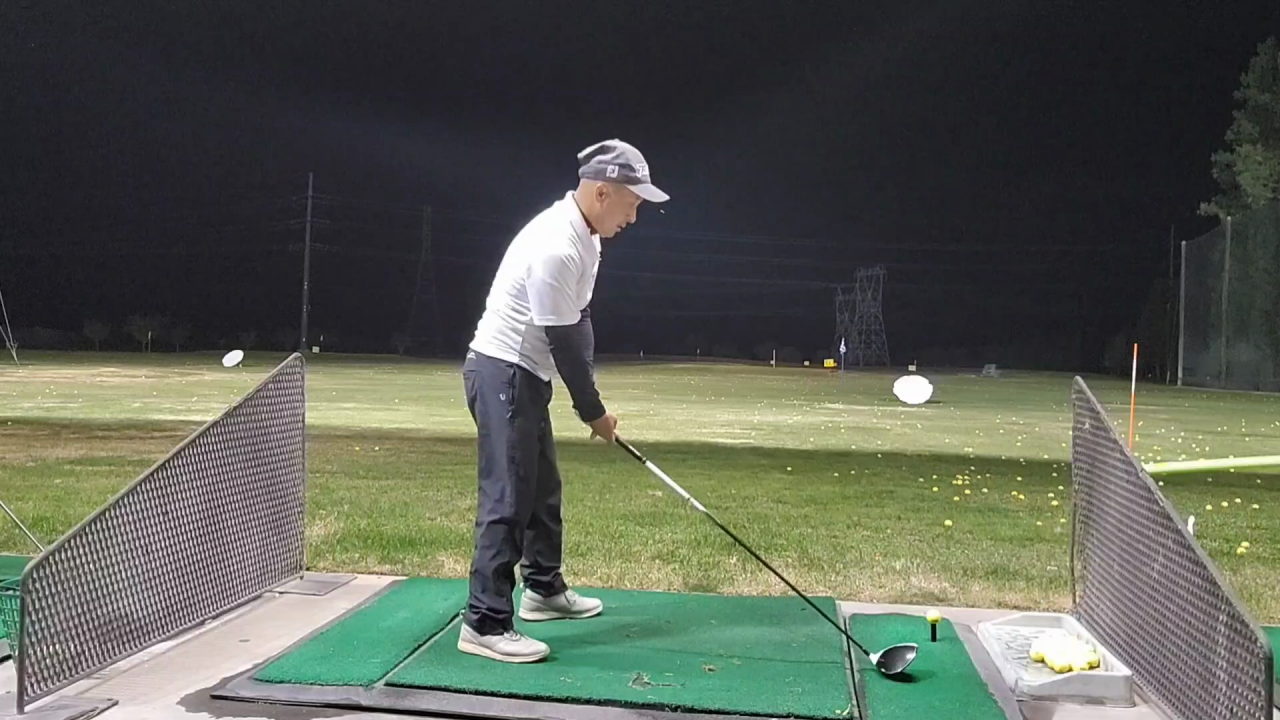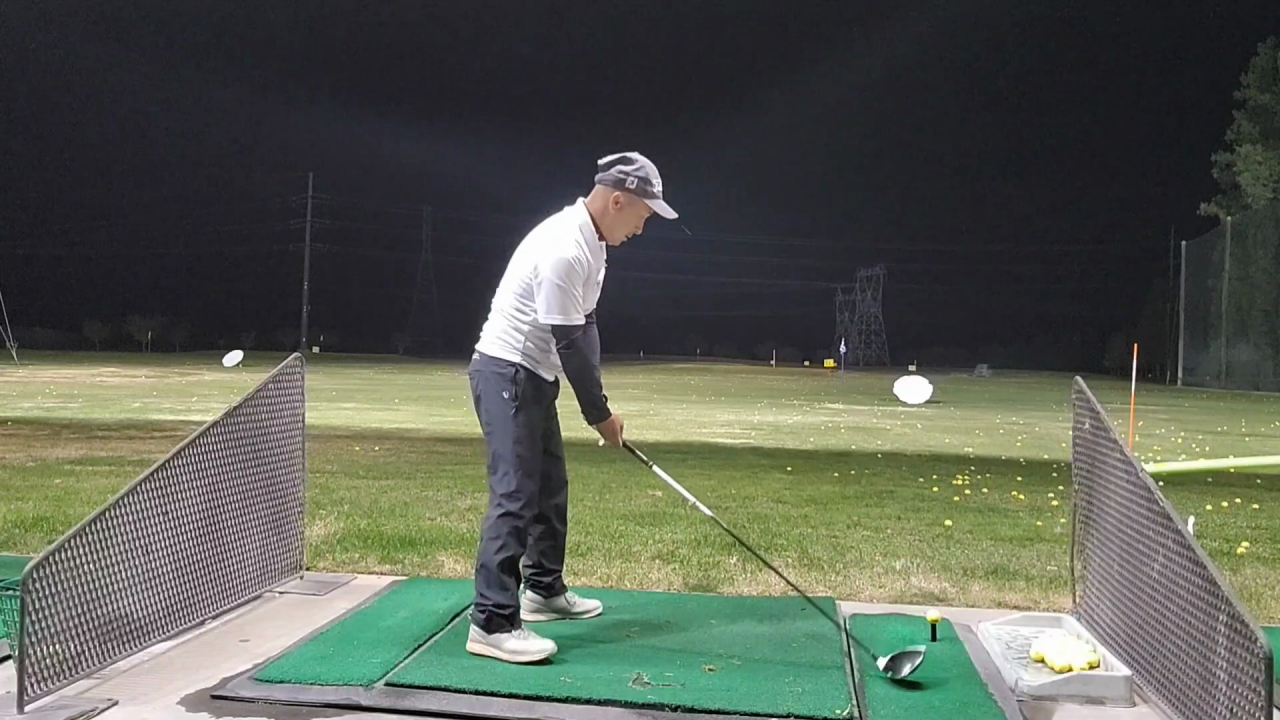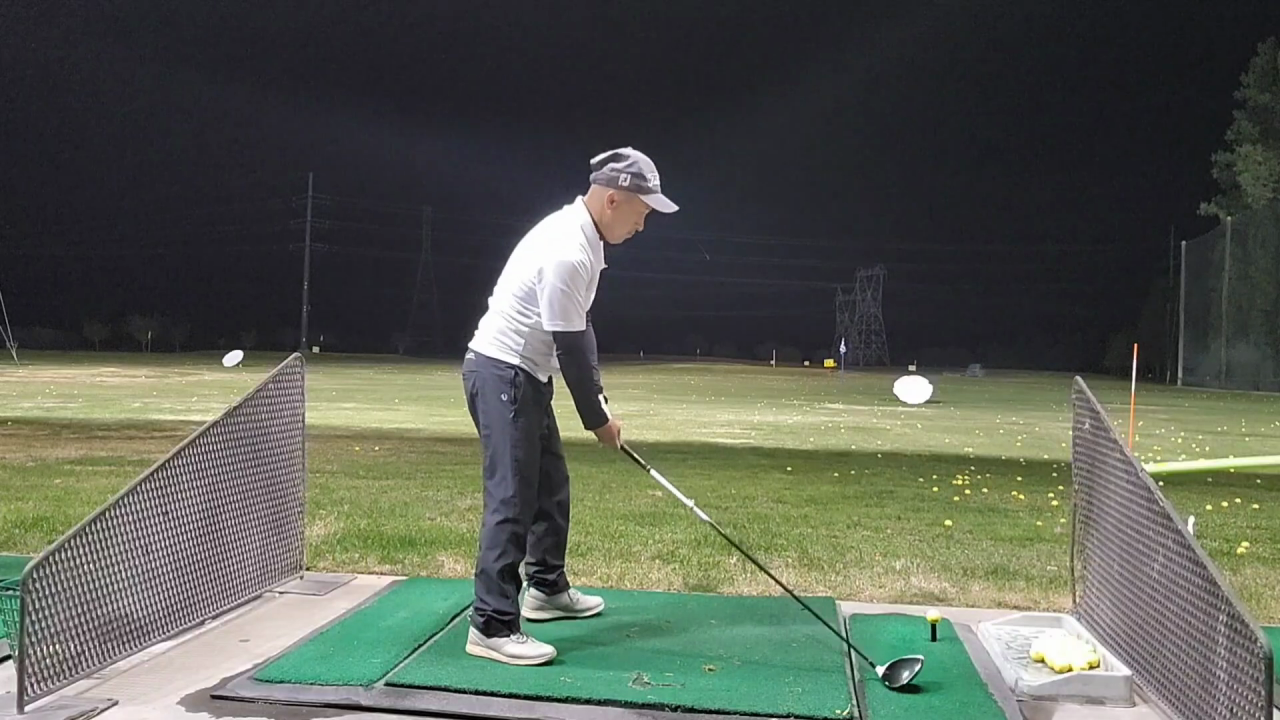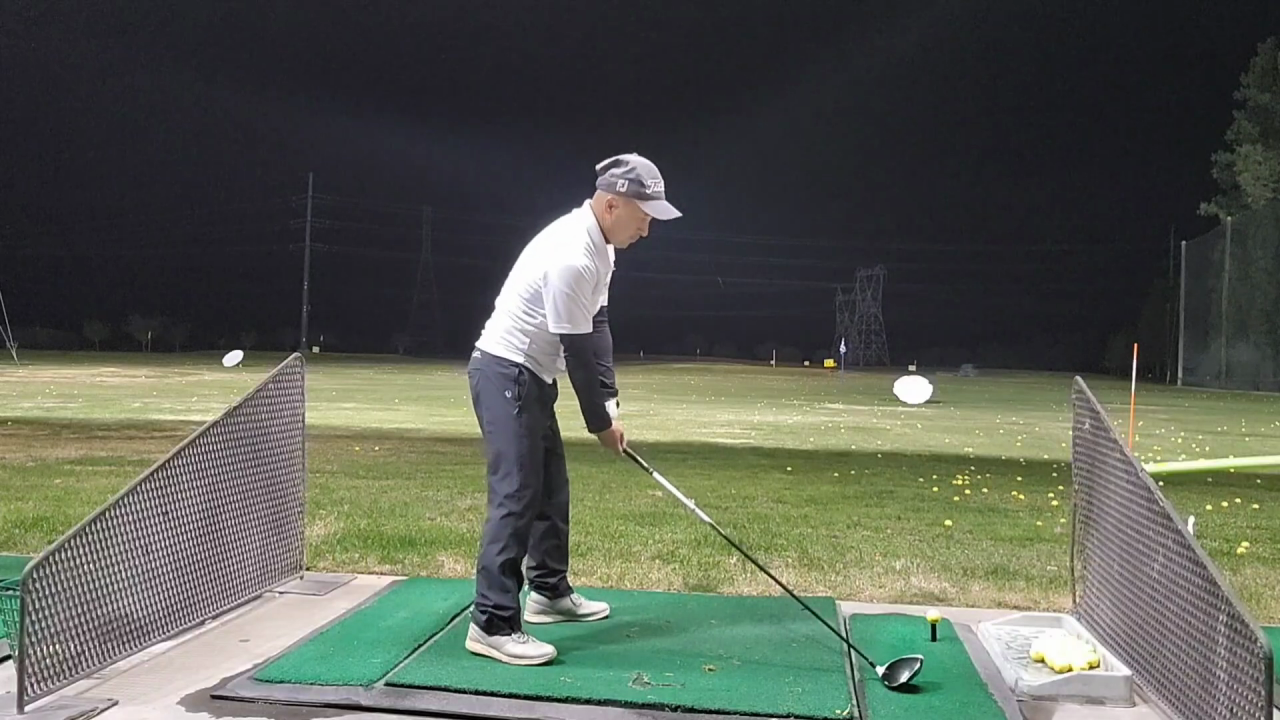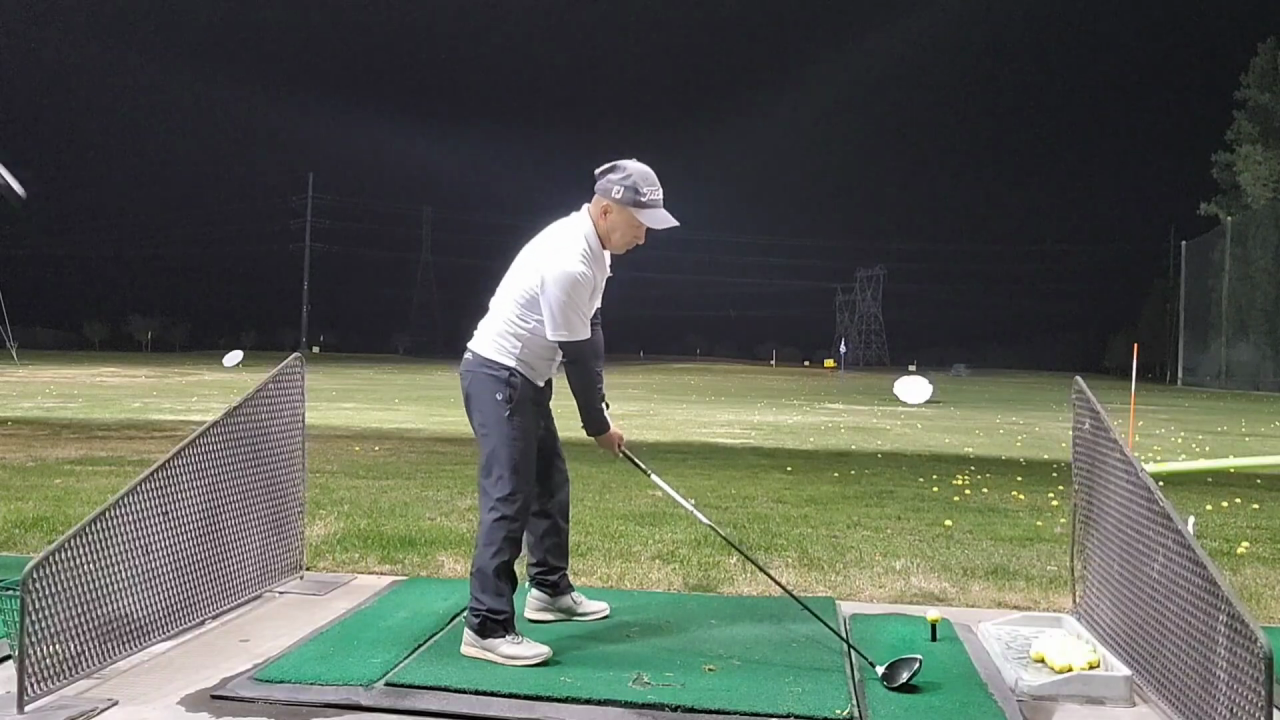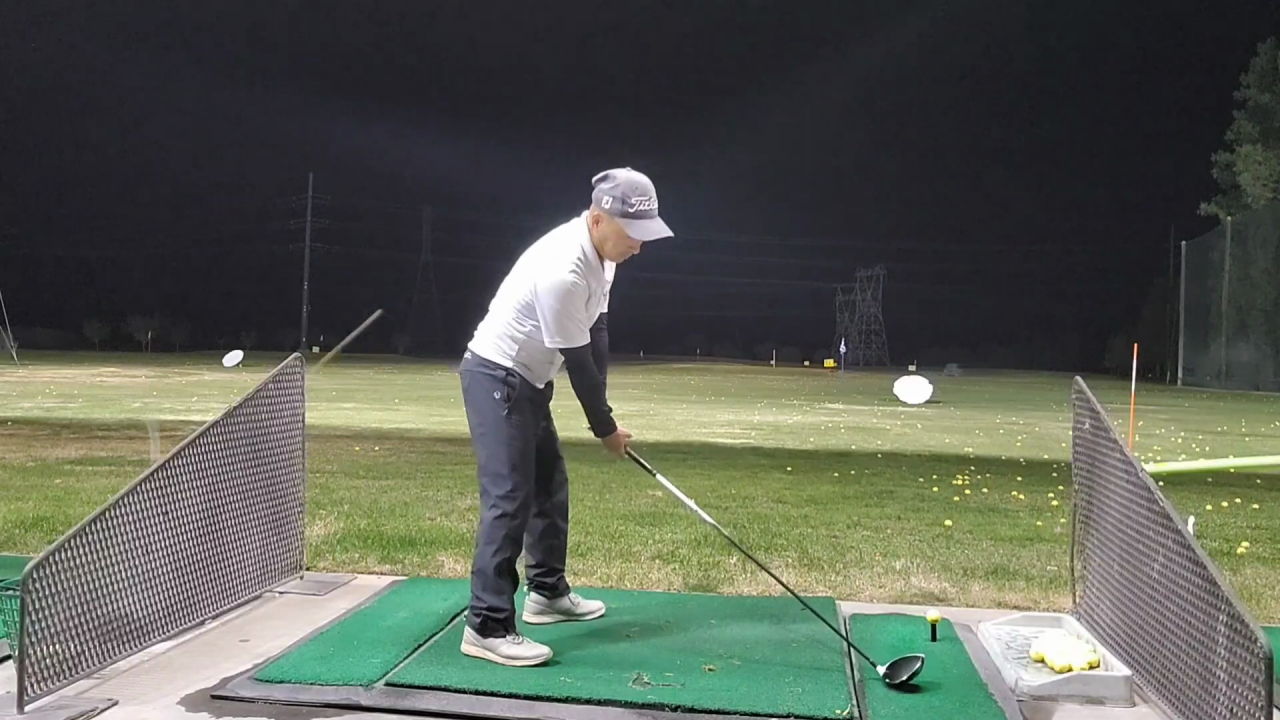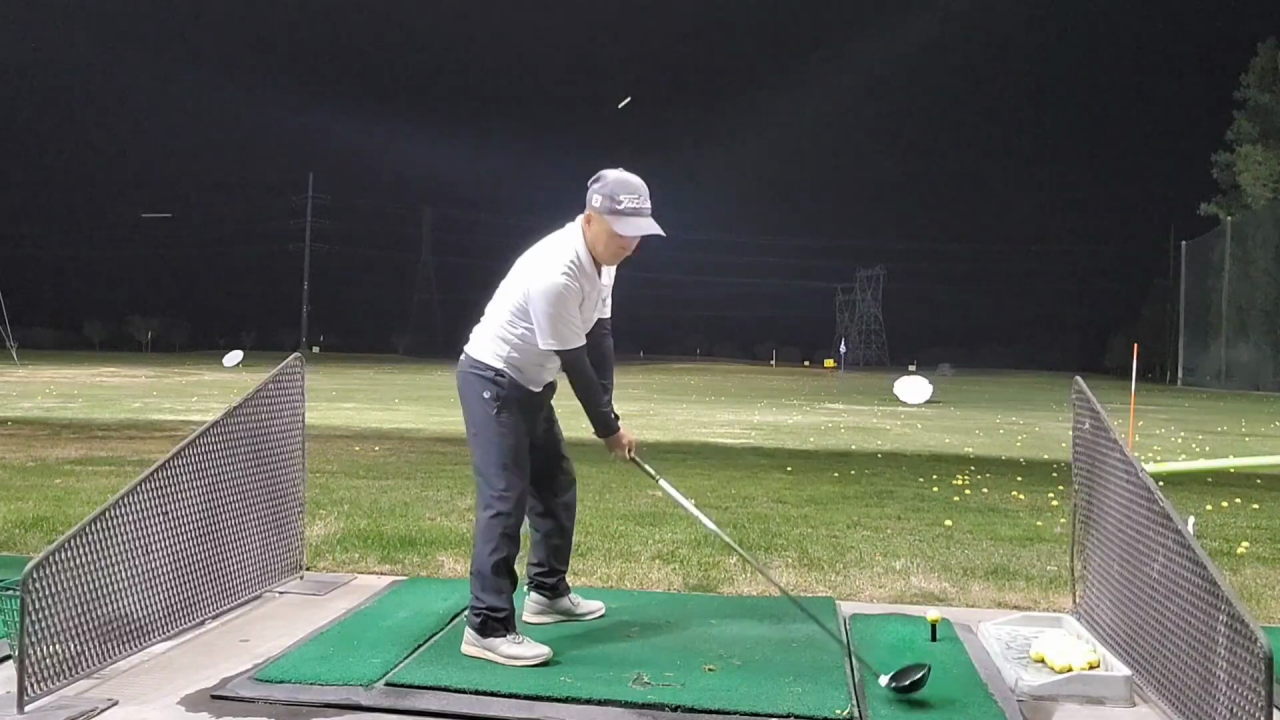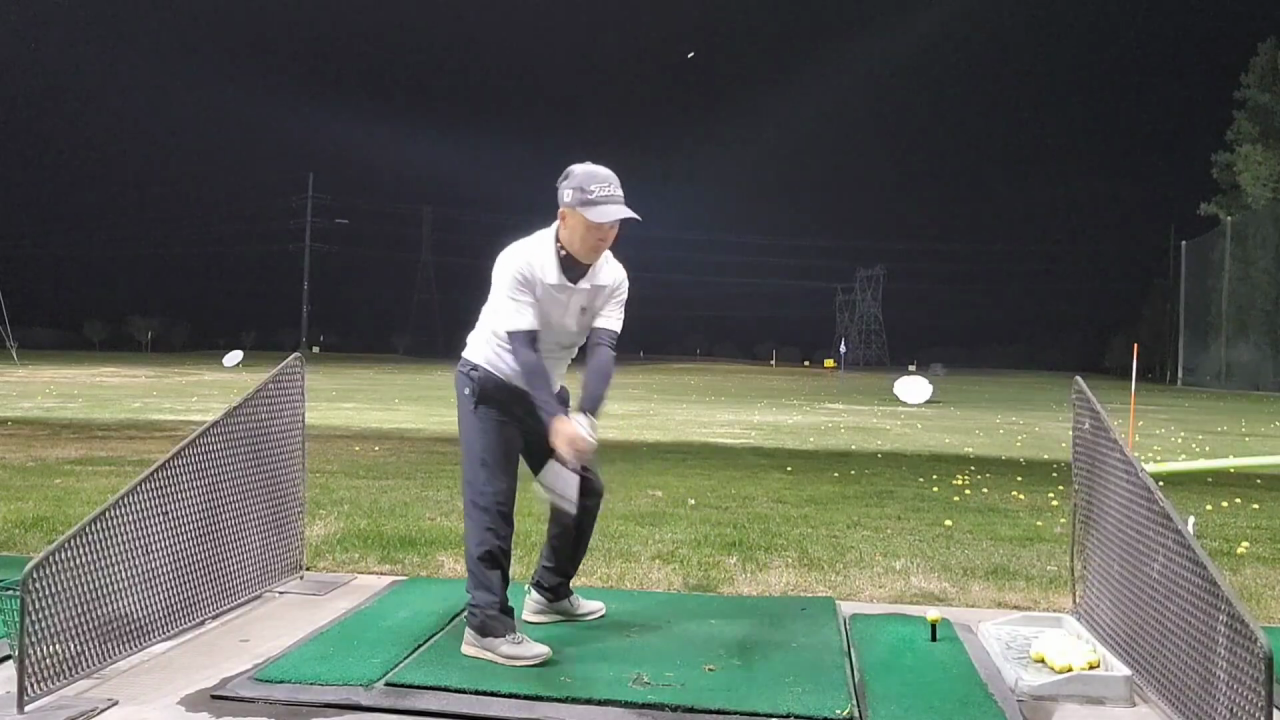
dt=0.3s
person 1, frame 1
left shoulder: (583, 237)
right shoulder: (555, 247)
left elbow: (578, 323)
right elbow: (563, 340)
left wrist: (592, 400)
right wrist: (593, 411)
left hip: (526, 374)
right hip: (503, 373)
left knee: (542, 485)
right knee: (507, 495)
left ankle: (543, 589)
right ankle: (484, 623)
person 1, frame 2
left shoulder: (590, 241)
right shoulder: (563, 250)
left elbow: (584, 328)
right elbow: (568, 342)
left wrist: (598, 401)
right wrist: (598, 413)
left hip: (533, 374)
right hip: (506, 372)
left knee: (550, 485)
right knee: (516, 492)
left ankle: (543, 589)
right ankle: (492, 620)
person 1, frame 3
left shoulder: (584, 238)
right shoulder: (567, 253)
left elbow: (580, 331)
right elbow: (569, 347)
left wrist: (599, 398)
right wrist: (596, 419)
left hip: (523, 375)
right hip: (501, 374)
left knee: (550, 484)
right knee: (511, 496)
left ankle: (547, 588)
right ankle: (491, 626)
person 1, frame 4
left shoulder: (595, 243)
right shoulder: (571, 257)
left elbow: (595, 328)
right elbow: (578, 350)
left wrist: (609, 400)
right wrist: (599, 423)
left hip: (529, 375)
right hip: (505, 373)
left knee: (551, 487)
right knee: (516, 493)
left ankle: (549, 592)
right ankle: (493, 623)
person 1, frame 5
left shoulder: (593, 243)
right shoulder: (569, 263)
left elbow: (590, 332)
right elbow: (575, 355)
left wrist: (600, 405)
right wrist: (598, 426)
left hip: (525, 377)
right hip: (498, 375)
left knee: (550, 484)
right knee: (508, 496)
left ankle: (550, 589)
right ankle: (486, 627)
person 1, frame 6
left shoulder: (597, 251)
right shoulder: (563, 271)
left elbow: (593, 337)
right elbow: (577, 360)
left wrist: (604, 412)
right wrist: (605, 427)
left hip: (526, 379)
right hip: (496, 376)
left knee: (549, 484)
right knee: (509, 496)
left ankle: (547, 591)
right ankle: (487, 626)
person 1, frame 7
left shoulder: (603, 261)
right shoulder: (555, 273)
left elbow: (598, 338)
right elbow: (574, 363)
left wrist: (610, 412)
right wrist: (608, 428)
left hip: (531, 384)
right hip: (493, 380)
left knee: (556, 484)
right knee: (505, 498)
left ankle: (547, 591)
right ankle: (487, 626)
person 1, frame 8
left shoulder: (611, 275)
right shoulder: (520, 261)
left elbow: (601, 350)
right elbow: (524, 349)
left wrist: (583, 417)
right wrist: (556, 419)
left hip: (542, 392)
right hip: (490, 383)
left knee: (584, 488)
right knee: (492, 497)
left ankle: (549, 592)
right ankle: (486, 626)
